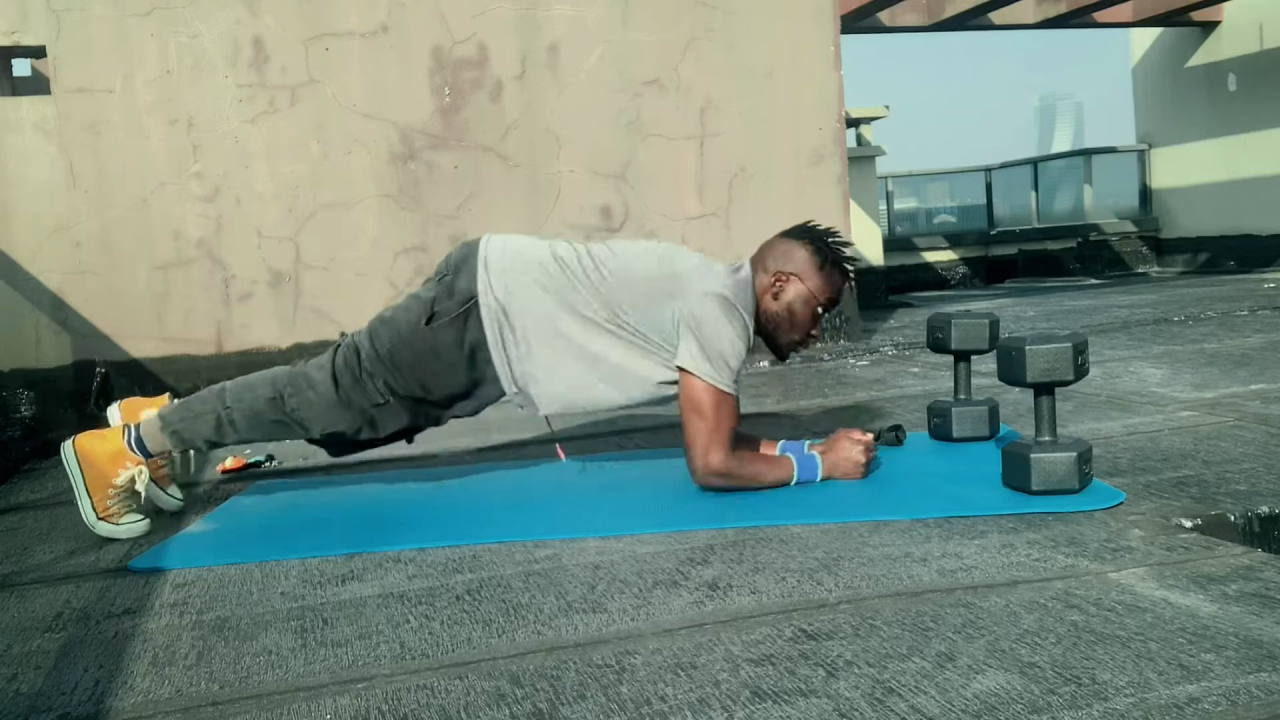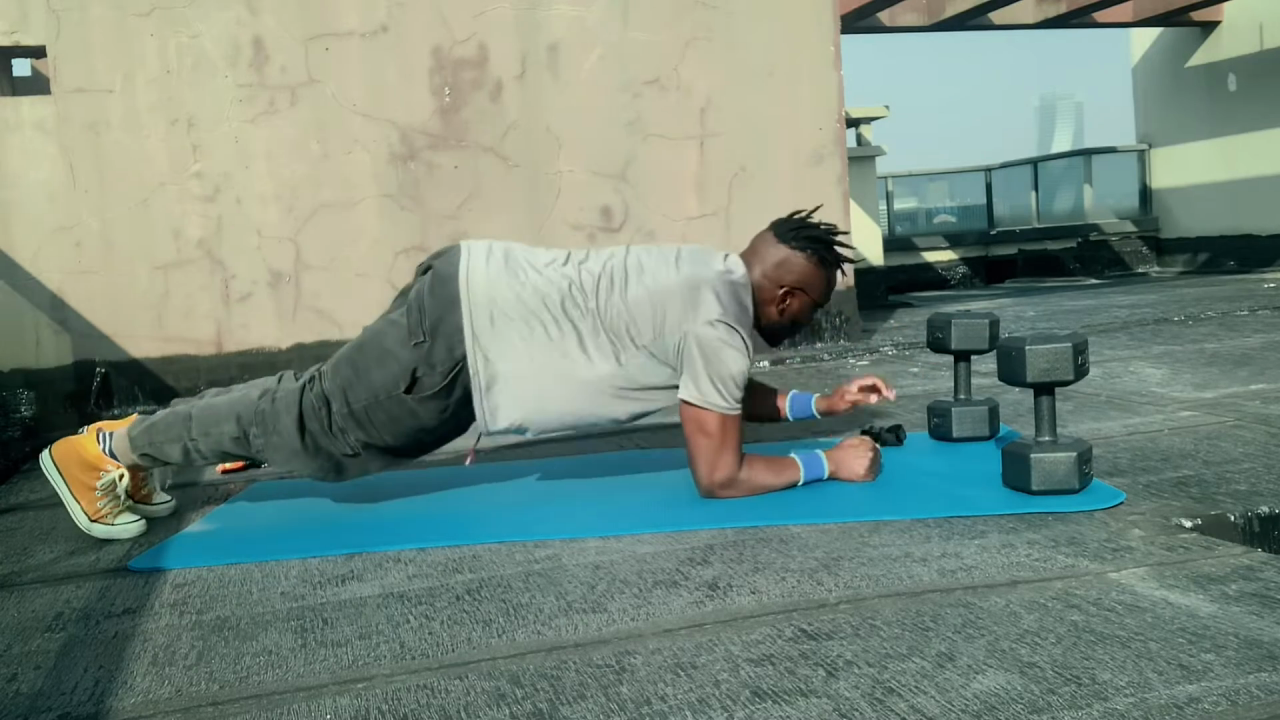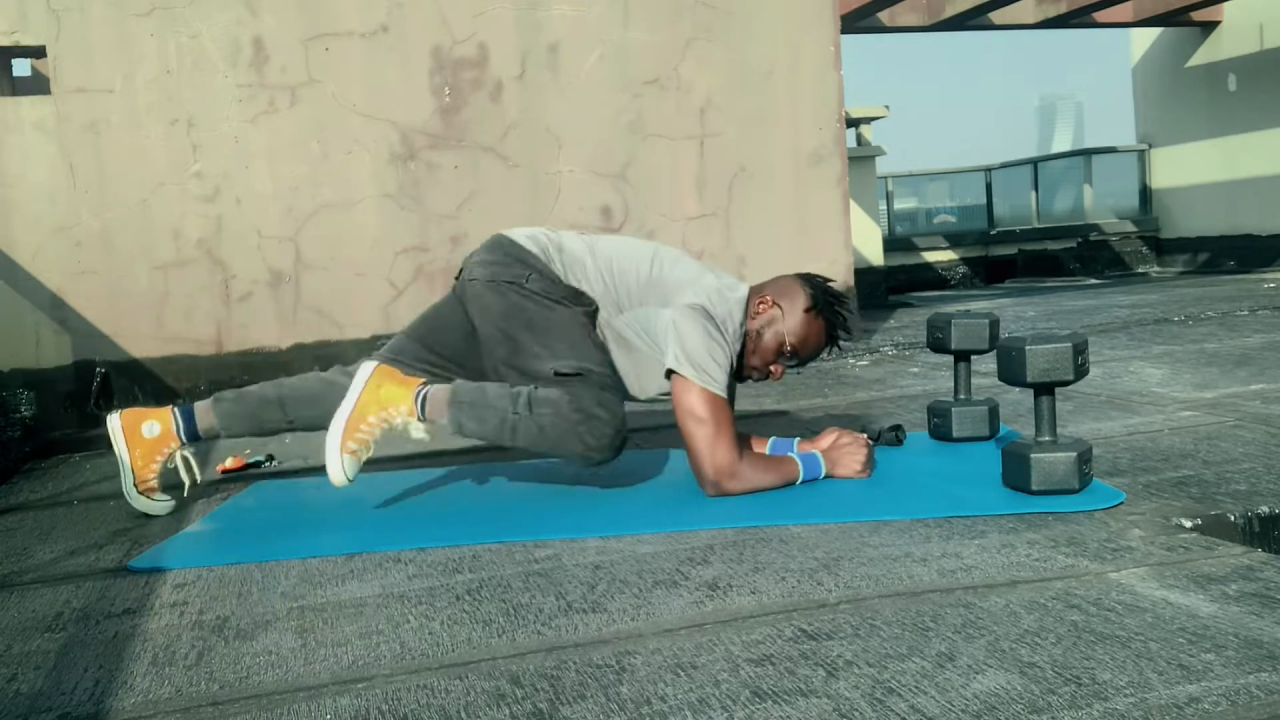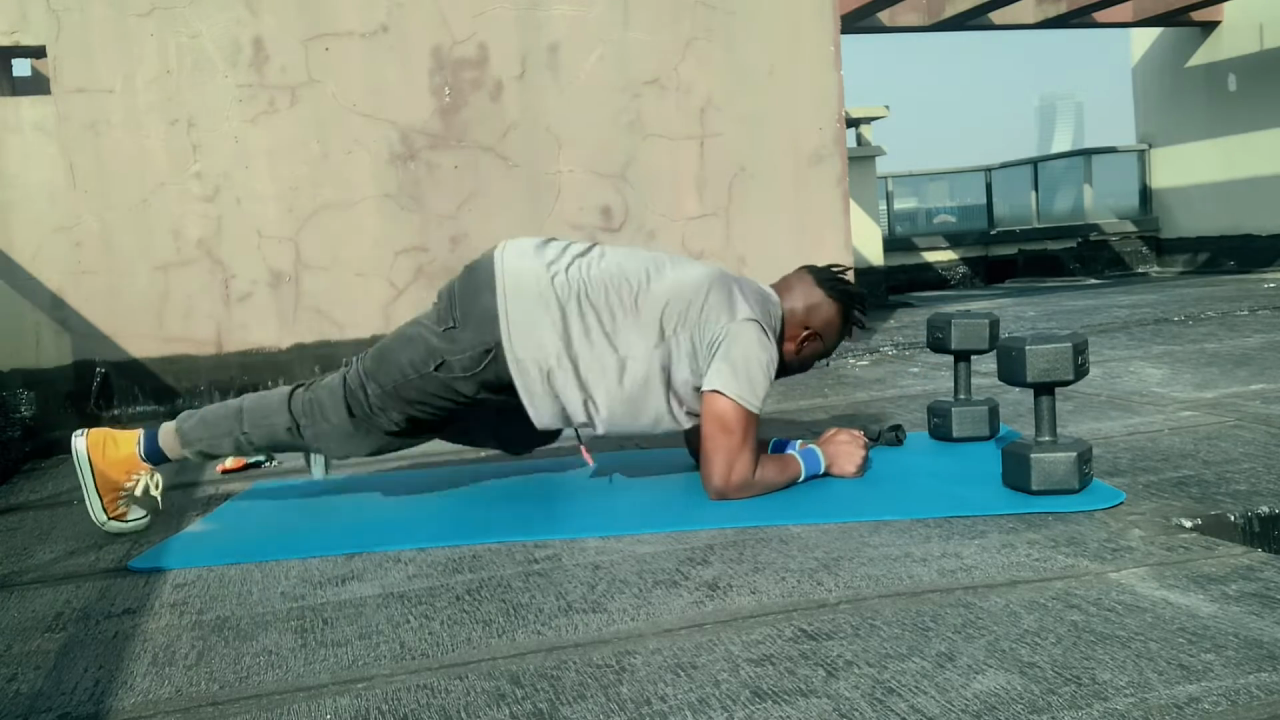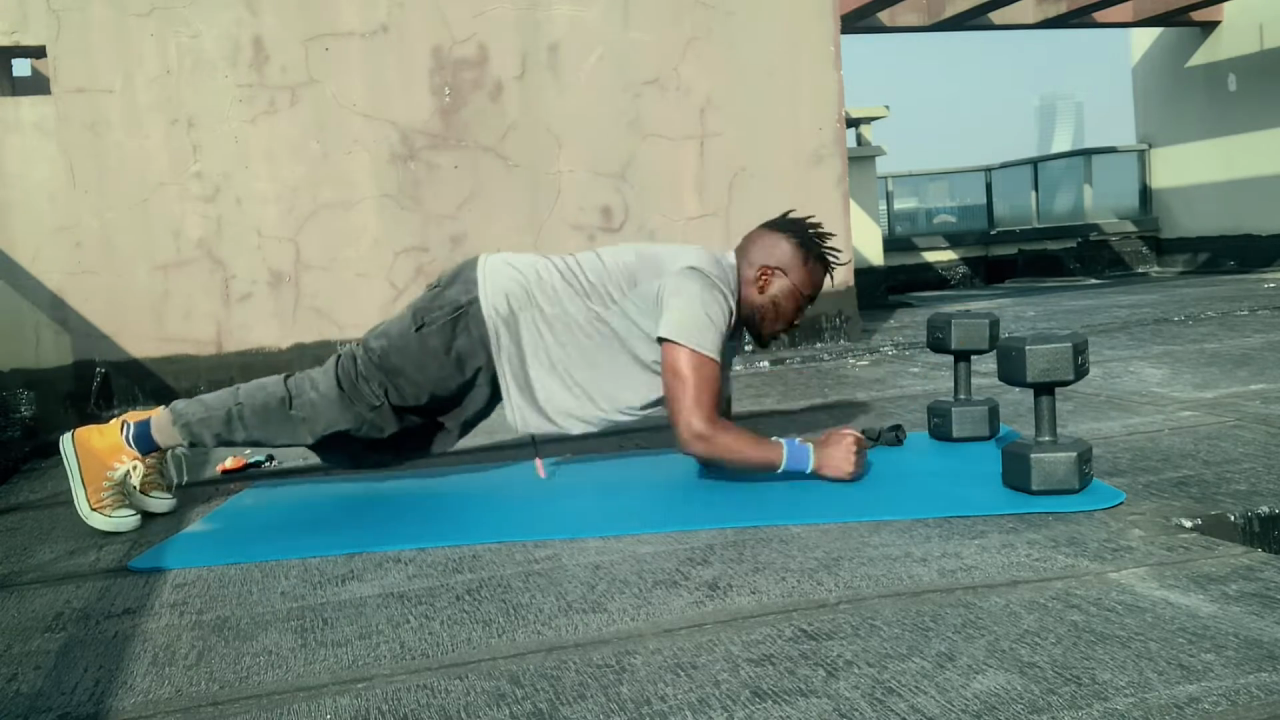
dt=1s
person 1, frame 1
left shoulder: (715, 300)
right shoulder: (720, 305)
left elbow: (716, 435)
right elbow: (710, 464)
left wrist: (800, 446)
right wrist: (814, 463)
left hip: (499, 309)
right hip: (483, 307)
left knee: (344, 411)
right knee: (334, 397)
left ankle: (161, 416)
right ankle: (127, 443)
person 1, frame 2
left shoulder: (710, 272)
right shoulder: (720, 326)
left elbow: (721, 395)
right elbow: (718, 476)
left wrist: (812, 404)
right wrist: (824, 464)
left hip: (473, 286)
right hip: (463, 336)
left knee: (319, 406)
right knee: (313, 424)
left ankle: (138, 438)
right ankle: (103, 448)
person 1, frame 3
left shoulder: (726, 313)
right shoulder: (706, 319)
left elbow: (717, 435)
right elbow: (719, 472)
left wrist: (793, 445)
right wrist: (819, 465)
left hip: (508, 283)
right hip: (521, 275)
left knee: (362, 387)
right knee: (594, 425)
left ankle: (165, 427)
right ankle: (409, 401)
person 1, frame 4
left shoulder: (730, 304)
right shoulder: (752, 334)
left elbow: (708, 437)
right elbow: (727, 478)
left wrist: (782, 444)
right wrist: (815, 459)
left hip: (524, 279)
right hip: (500, 329)
left knee: (519, 433)
right knee: (344, 414)
right ankle: (129, 450)
person 1, frame 5
left shoulder: (715, 331)
right shoulder: (694, 283)
left elbow: (695, 438)
right elbow: (702, 430)
left wrist: (786, 452)
right wrist: (806, 454)
left hip: (490, 369)
right hip: (478, 322)
left knee: (347, 428)
right knee: (325, 405)
left ankle: (166, 438)
right ankle: (124, 441)
